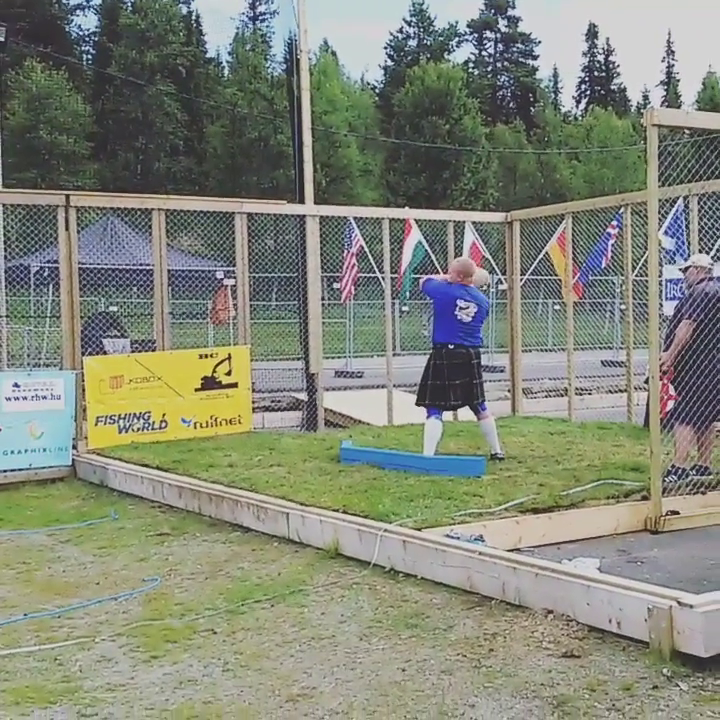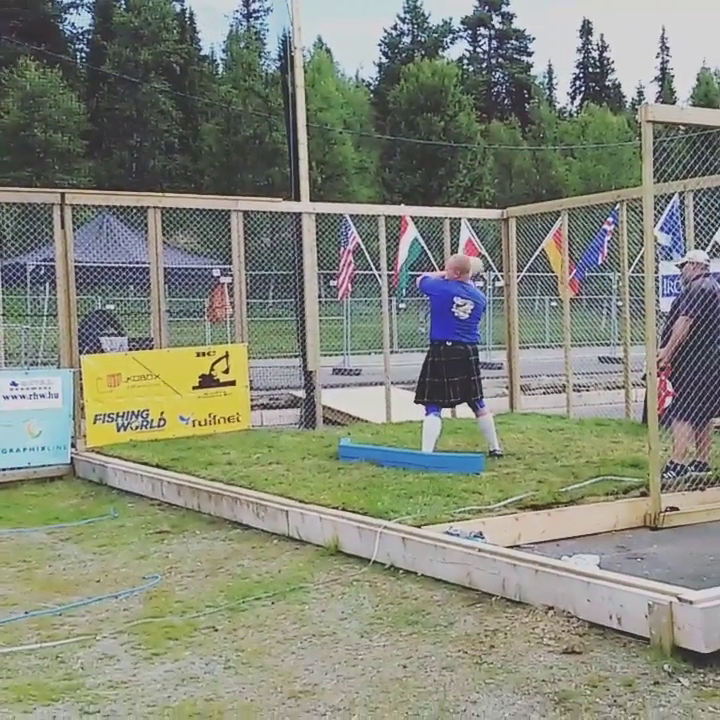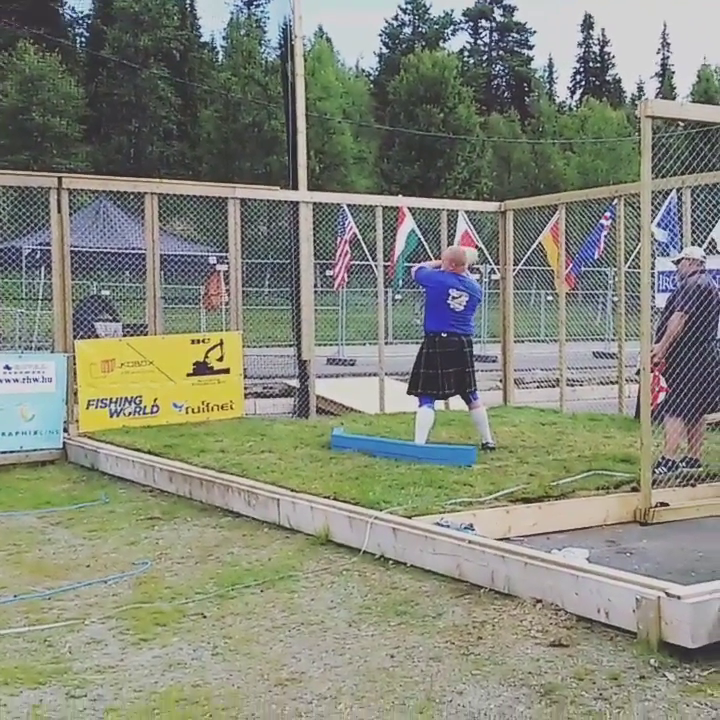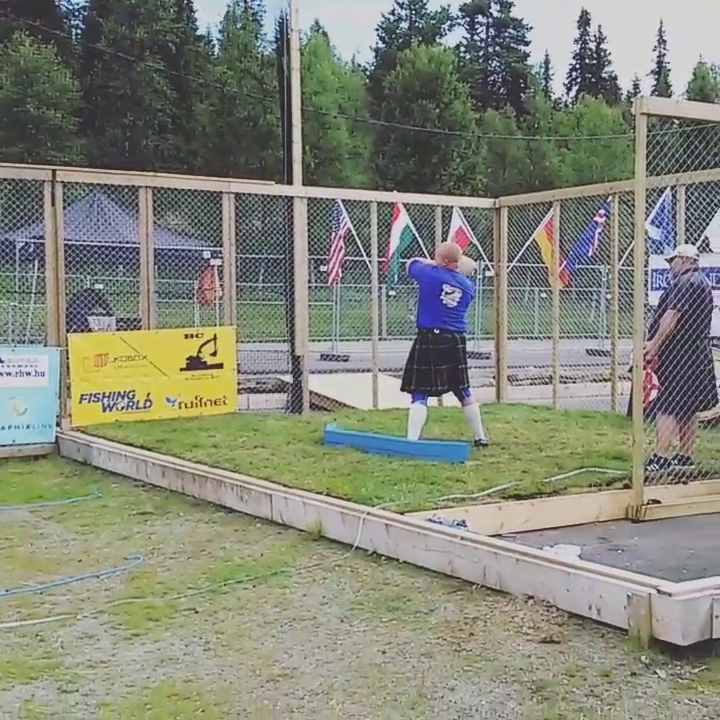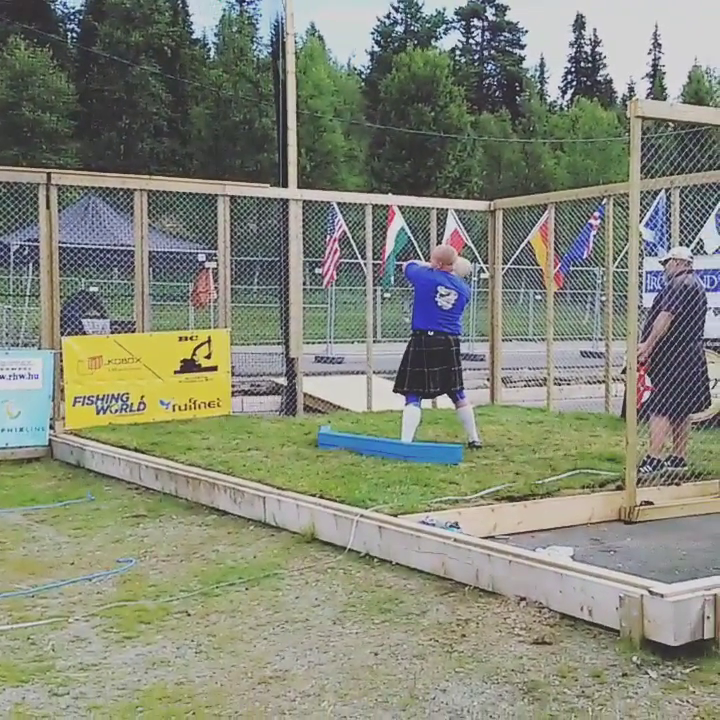
dt=0.2s
person 1, frame 1
left shoulder: (700, 291)
left elbow: (688, 324)
left wrist: (671, 353)
right wrist: (675, 354)
left hip: (695, 363)
left knee: (685, 416)
left ankle: (679, 469)
person 1, frame 2
left shoulder: (697, 288)
left elbow: (685, 320)
left wrist: (668, 350)
left hip: (692, 360)
left knee: (682, 412)
left ankle: (677, 465)
person 1, frame 3
left shoulder: (693, 284)
left elbow: (680, 317)
left wrist: (662, 345)
left hip: (686, 356)
left knee: (675, 408)
right knee: (695, 409)
left ankle: (669, 461)
right ankle: (693, 459)
person 1, frame 4
left shoulder: (686, 282)
left elbow: (673, 314)
left wrist: (655, 342)
left hip: (679, 354)
right hip: (695, 353)
left knee: (668, 406)
right knee: (687, 407)
left ankle: (661, 458)
right ankle: (686, 457)
person 1, frame 5
left shoulder: (679, 284)
right shoulder: (696, 285)
left elbow: (666, 316)
left wrist: (648, 344)
left hip: (672, 355)
right hip: (689, 355)
left knee: (660, 408)
right knee: (681, 409)
left ankle: (654, 460)
right ankle: (679, 458)
person 2, frame 1
left shoulder: (444, 291)
right shoulder: (482, 300)
left elbow: (424, 281)
left wrist: (447, 280)
right wrist: (472, 284)
left hip: (444, 356)
right hip: (471, 357)
left knee: (435, 410)
right knee: (480, 406)
left ankle: (428, 457)
right ankle: (497, 451)
person 2, frame 2
left shoulder: (441, 288)
right shoulder: (479, 297)
left elbow: (421, 279)
left wrist: (442, 275)
right wrist: (468, 281)
left hip: (442, 353)
right hip: (468, 354)
left knee: (433, 407)
right knee: (478, 403)
left ankle: (426, 454)
right ankle: (495, 448)
person 2, frame 3
left shoulder: (436, 279)
right shoulder: (474, 288)
left elbow: (416, 269)
left wrist: (437, 264)
right wrist: (465, 271)
left hip: (436, 345)
right hip: (463, 346)
left knee: (427, 399)
right knee: (471, 396)
left ankle: (419, 445)
right ankle: (488, 441)
person 2, frame 4
left shoulder: (429, 275)
right shoulder: (467, 286)
left elbow: (411, 263)
left wrist: (433, 263)
right wrist: (456, 268)
left hip: (429, 341)
right hip: (455, 342)
left knee: (419, 395)
right knee: (464, 393)
left ankle: (412, 442)
right ankle: (480, 437)
person 2, frame 5
left shoulder: (425, 277)
right shoulder: (463, 288)
left elbow: (408, 265)
left wrist: (429, 266)
right wrist: (454, 272)
left hip: (423, 343)
right hip: (450, 345)
left knee: (413, 397)
right knee: (458, 395)
left ankle: (406, 444)
right ankle: (474, 439)
